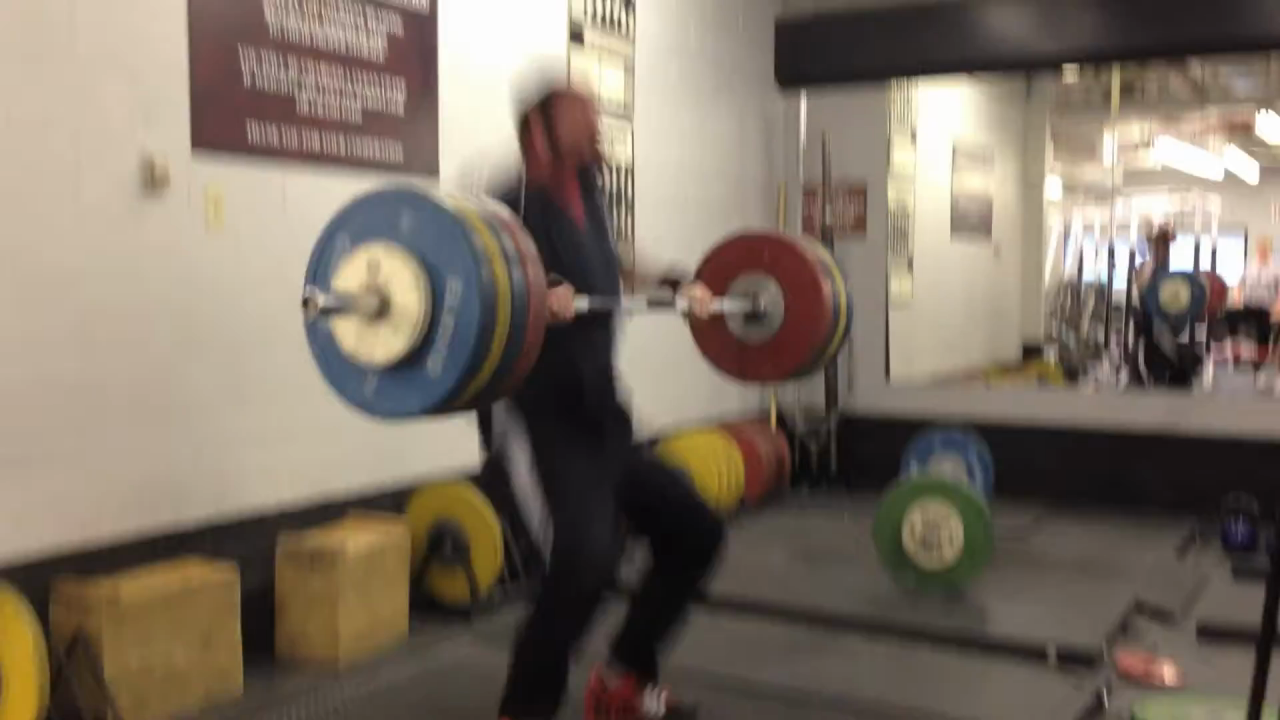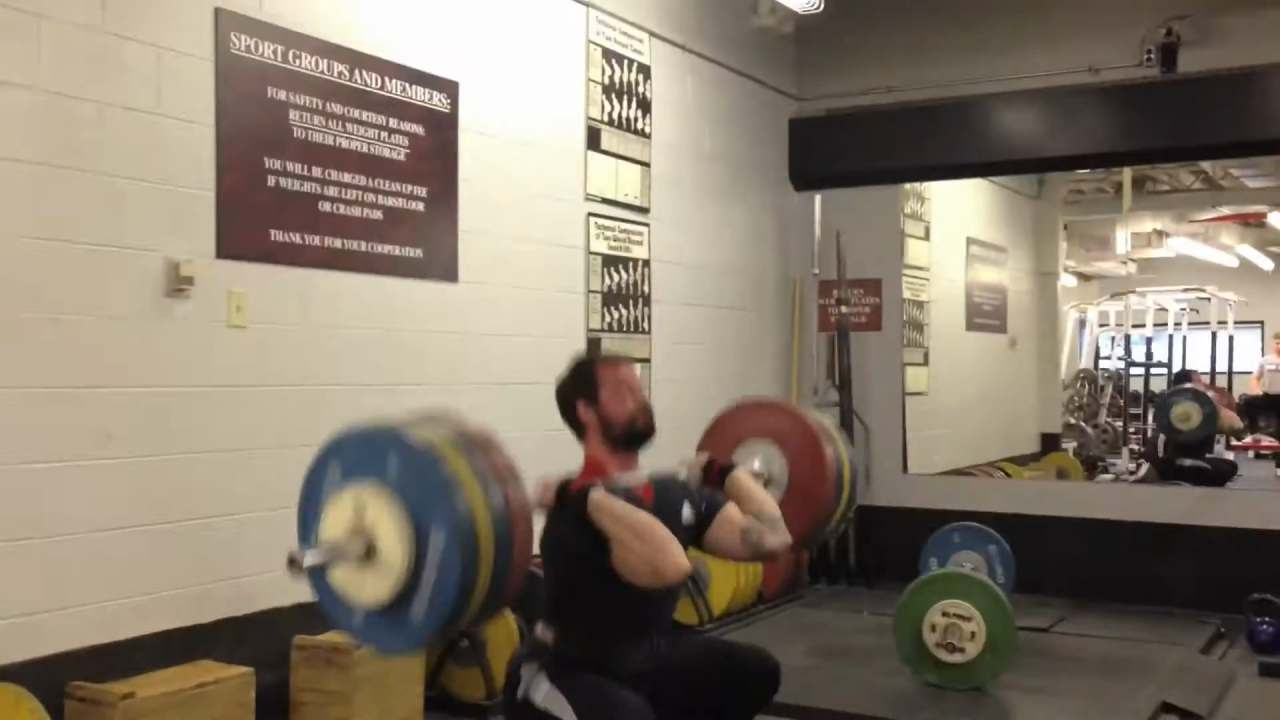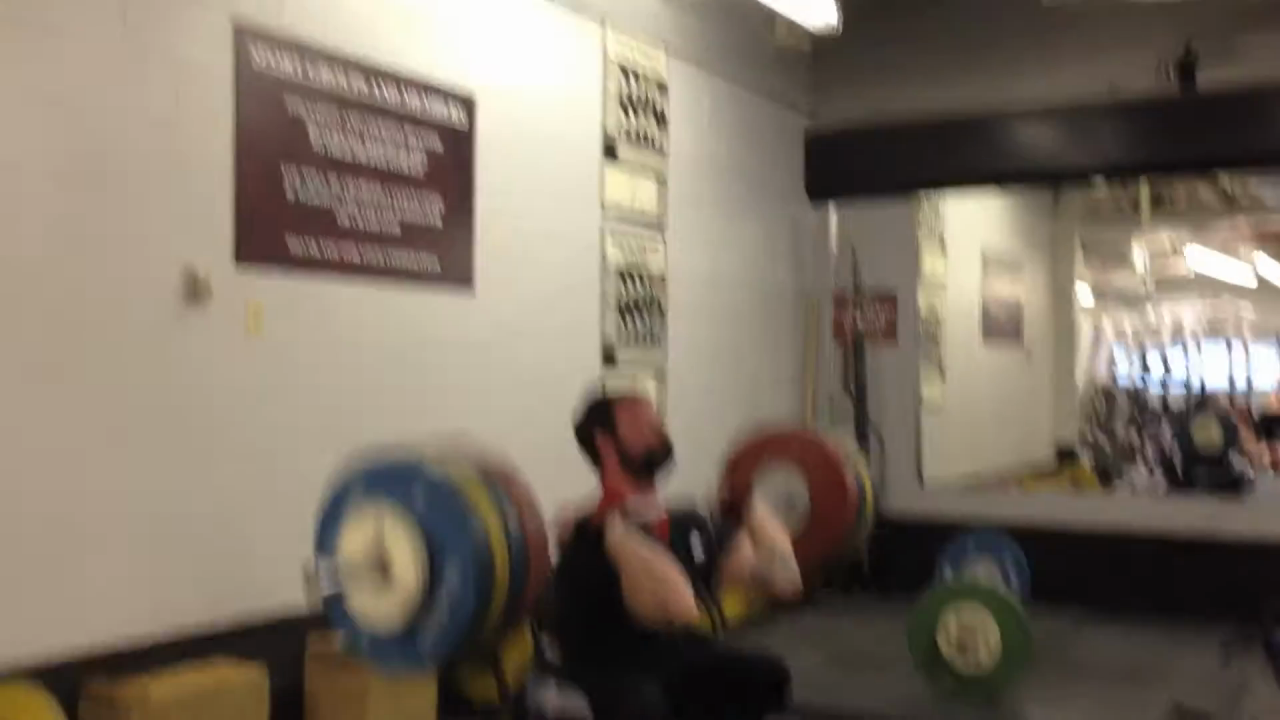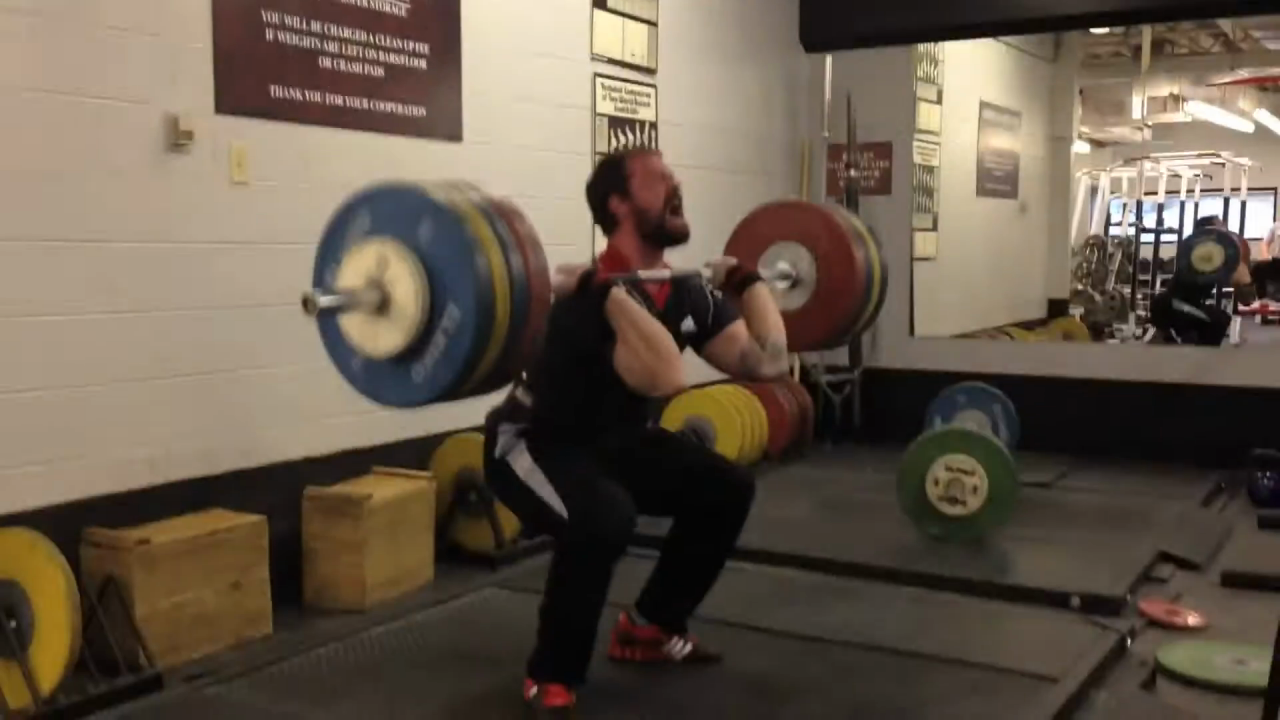
dt=0.3s
person 1, frame 1
left shoulder: (590, 205)
right shoulder: (520, 202)
left wrist: (680, 285)
right wrist: (540, 291)
left hip: (601, 420)
right hip: (538, 420)
left knee: (695, 530)
right knee: (587, 563)
person 1, frame 2
left shoulder: (674, 494)
right shoulder: (581, 509)
left elbow: (772, 539)
right elbow: (669, 568)
left wrist: (723, 473)
right wrist: (590, 496)
right hip: (560, 676)
left knee: (754, 672)
person 1, frame 3
left shoulder: (689, 530)
right shoulder: (596, 544)
left elbow: (784, 579)
right elbow: (679, 609)
left wrist: (743, 505)
right wrist: (610, 534)
left knee: (765, 678)
person 1, frame 4
left shoulder: (687, 293)
right shoulder: (591, 300)
left elbow: (767, 360)
right elbow: (665, 377)
left wrist: (744, 279)
right wrist: (607, 290)
left hip: (613, 443)
right hip: (535, 445)
left knee: (725, 487)
right knee: (603, 517)
left ankle: (650, 626)
